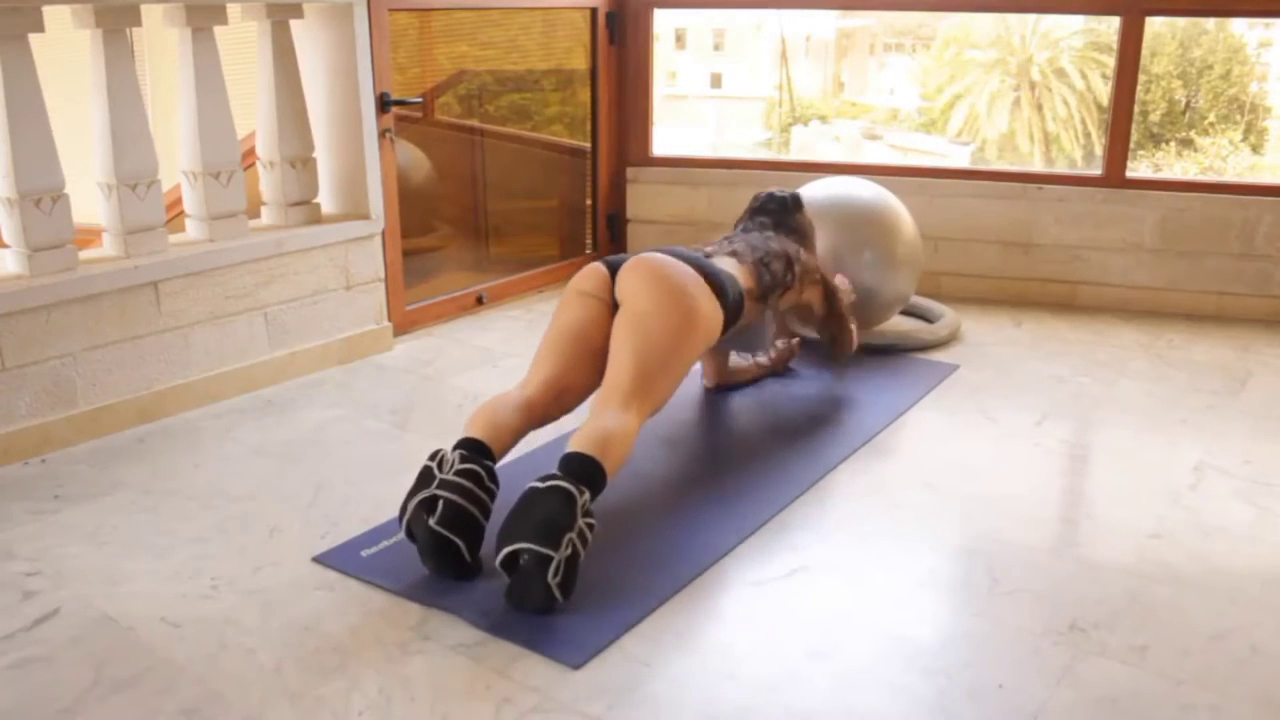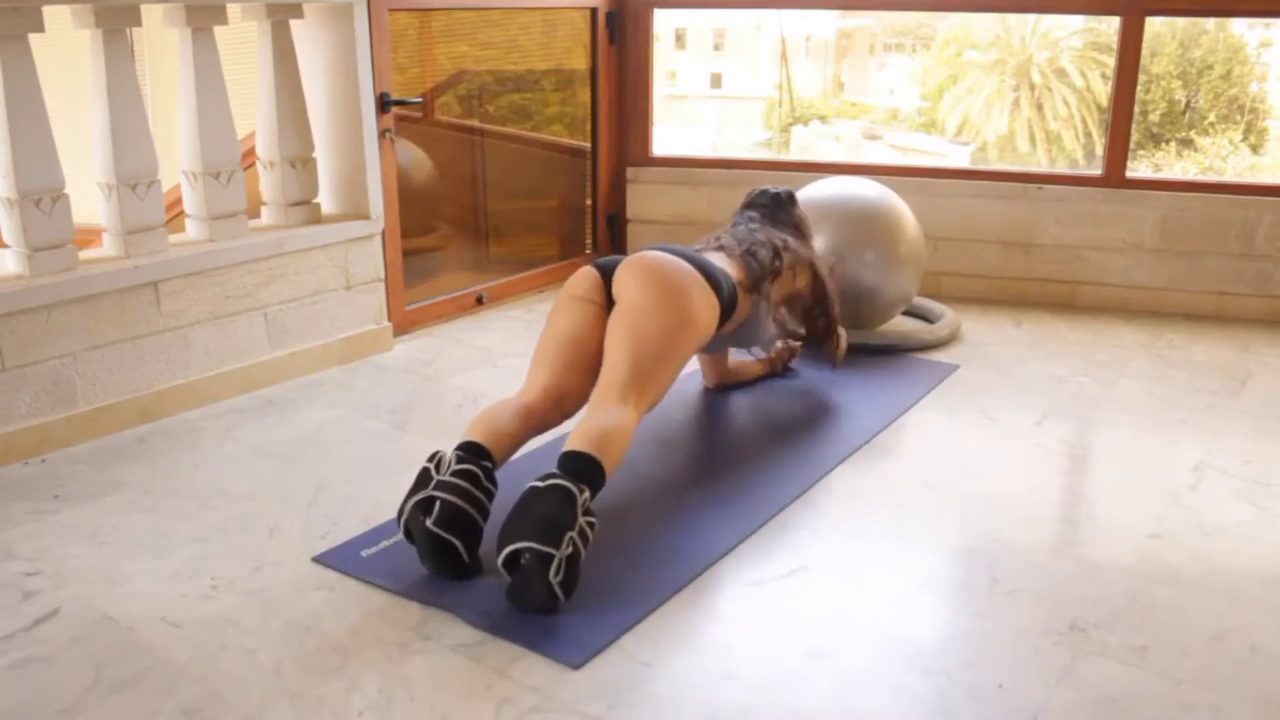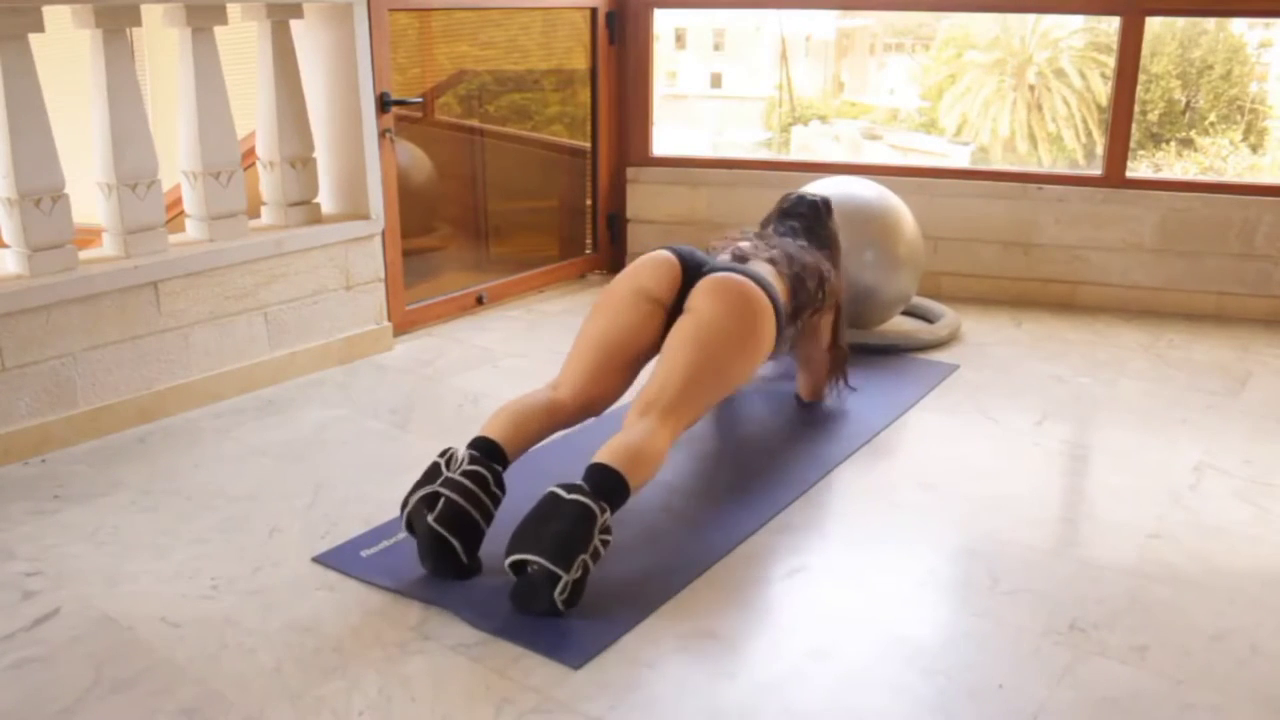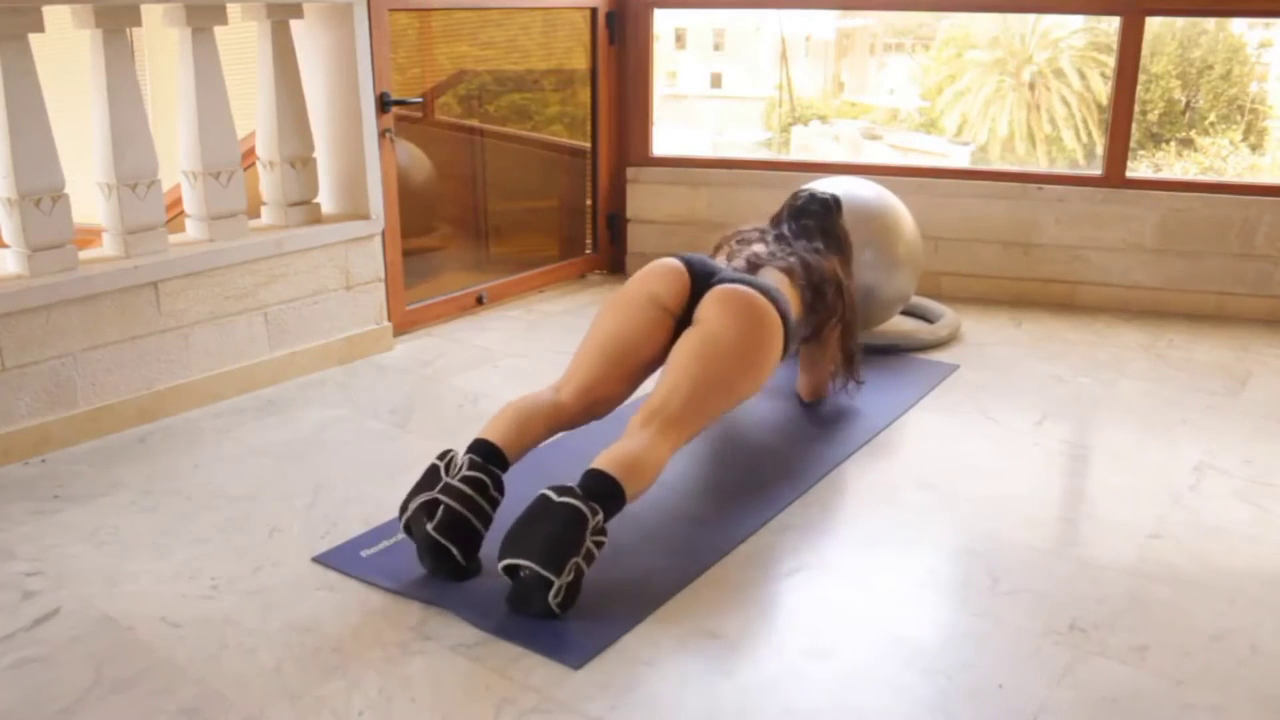
dt=0.4s
person 1, frame 1
left shoulder: (719, 250)
right shoulder: (797, 267)
left elbow: (714, 373)
right elbow: (843, 344)
left wrist: (766, 364)
right wrist: (836, 299)
left hip: (606, 271)
right hip: (670, 283)
left knee: (535, 395)
right knee: (621, 408)
left ankle: (463, 469)
right ankle: (564, 494)
person 1, frame 2
left shoulder: (713, 251)
right shoulder: (791, 257)
left elbow: (716, 374)
right elbow: (811, 347)
left wrist: (768, 363)
left hip: (598, 274)
right hip: (665, 282)
left knee: (537, 401)
right knee: (619, 404)
left ankle: (462, 471)
right ankle: (565, 494)
person 1, frame 3
left shoulder: (740, 246)
right shoulder: (819, 280)
left elbow: (709, 362)
right elbow: (811, 391)
left wrist: (747, 360)
left hip: (664, 265)
right hip: (737, 301)
left knee: (567, 394)
right knee: (654, 420)
left ankle: (473, 469)
right ankle: (585, 507)
person 1, frame 4
left shoulder: (743, 240)
right shoulder: (829, 278)
right elbow: (812, 391)
right wrist: (823, 370)
left hip: (674, 273)
right hip: (747, 312)
left knee: (567, 397)
right knee: (655, 432)
left ankle: (471, 474)
right ankle: (580, 510)
